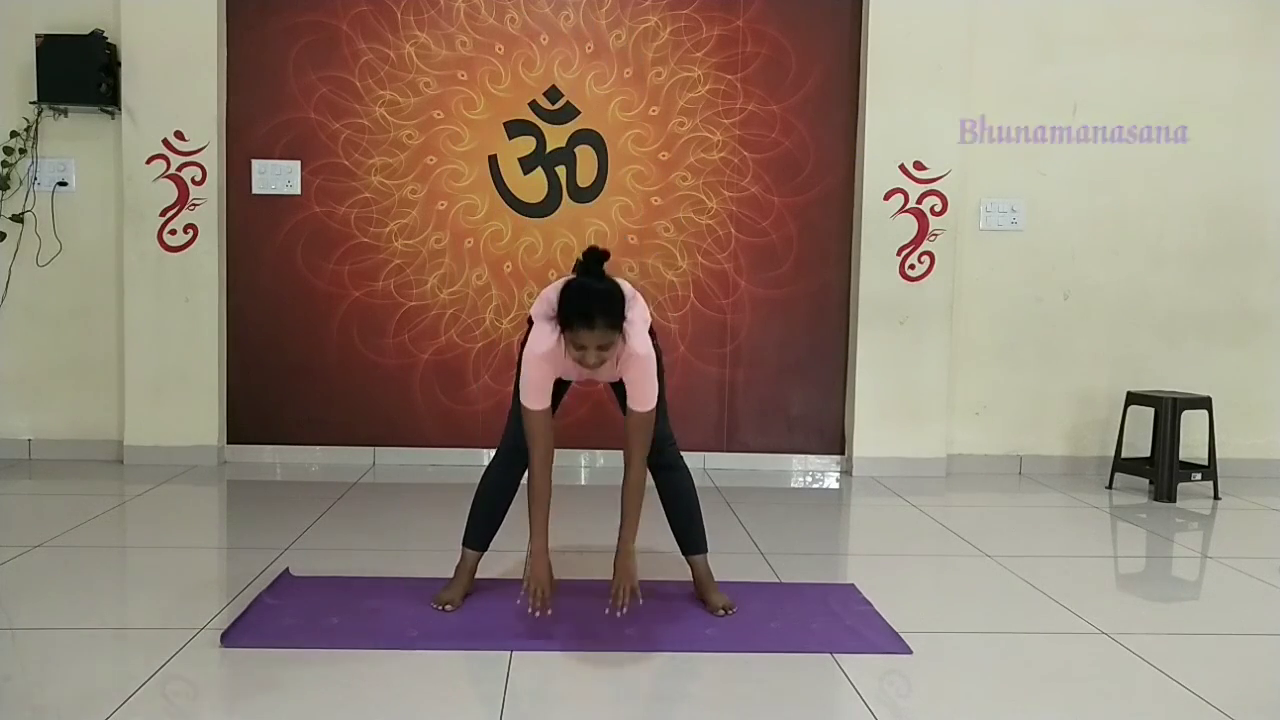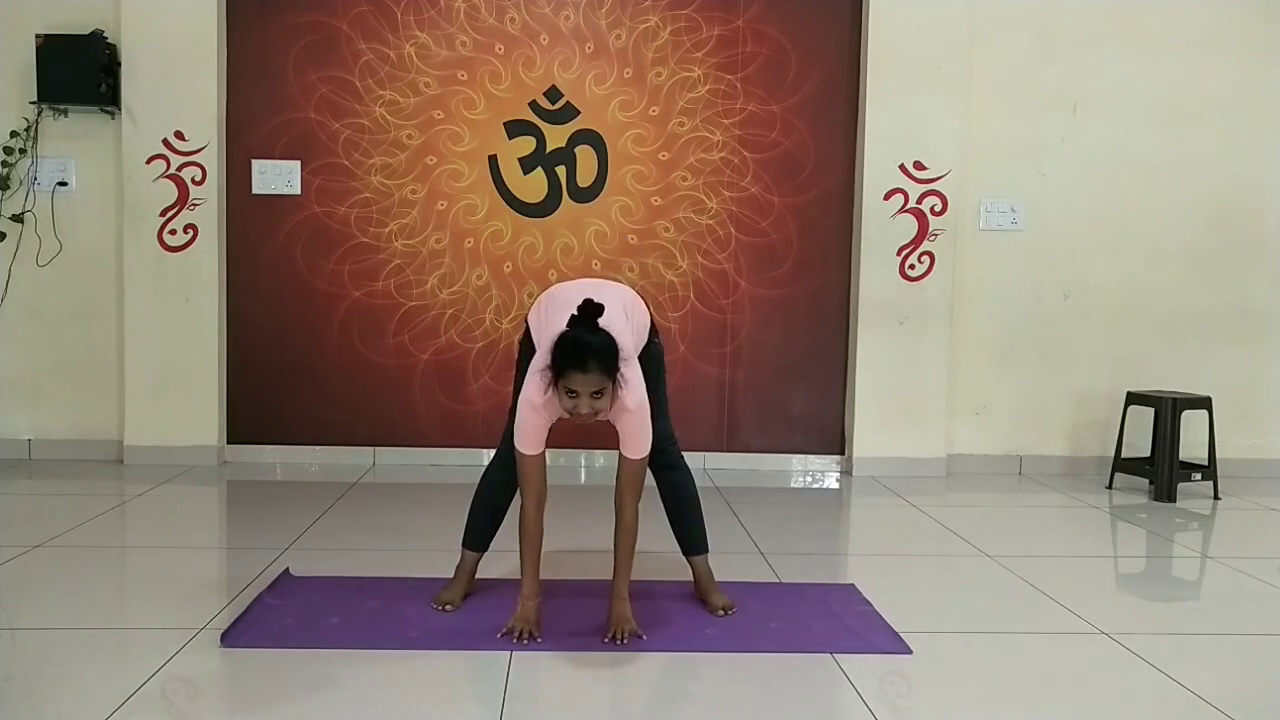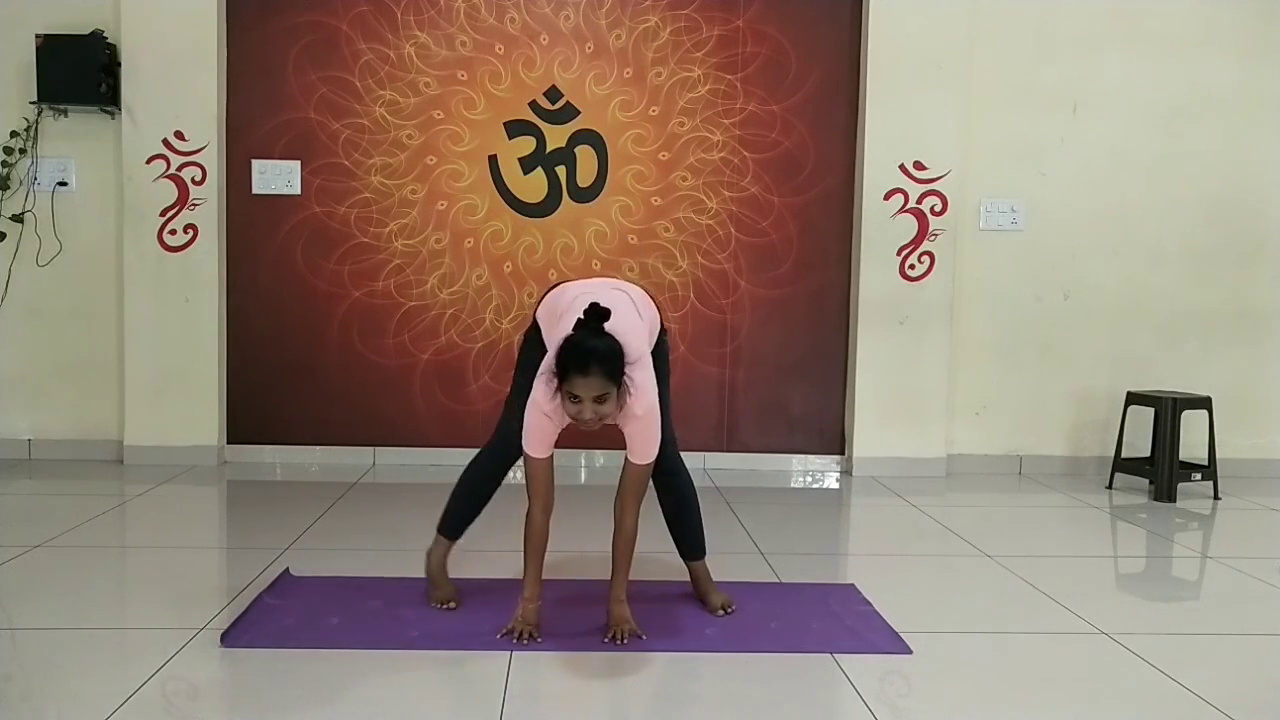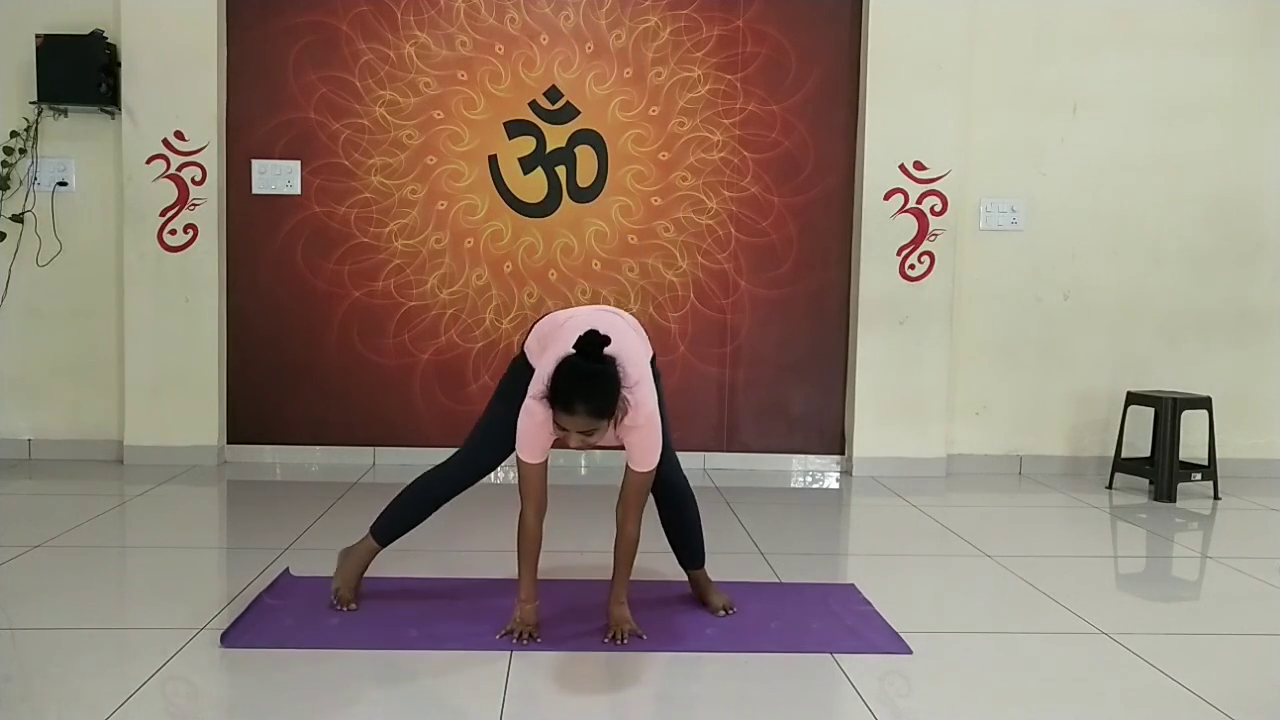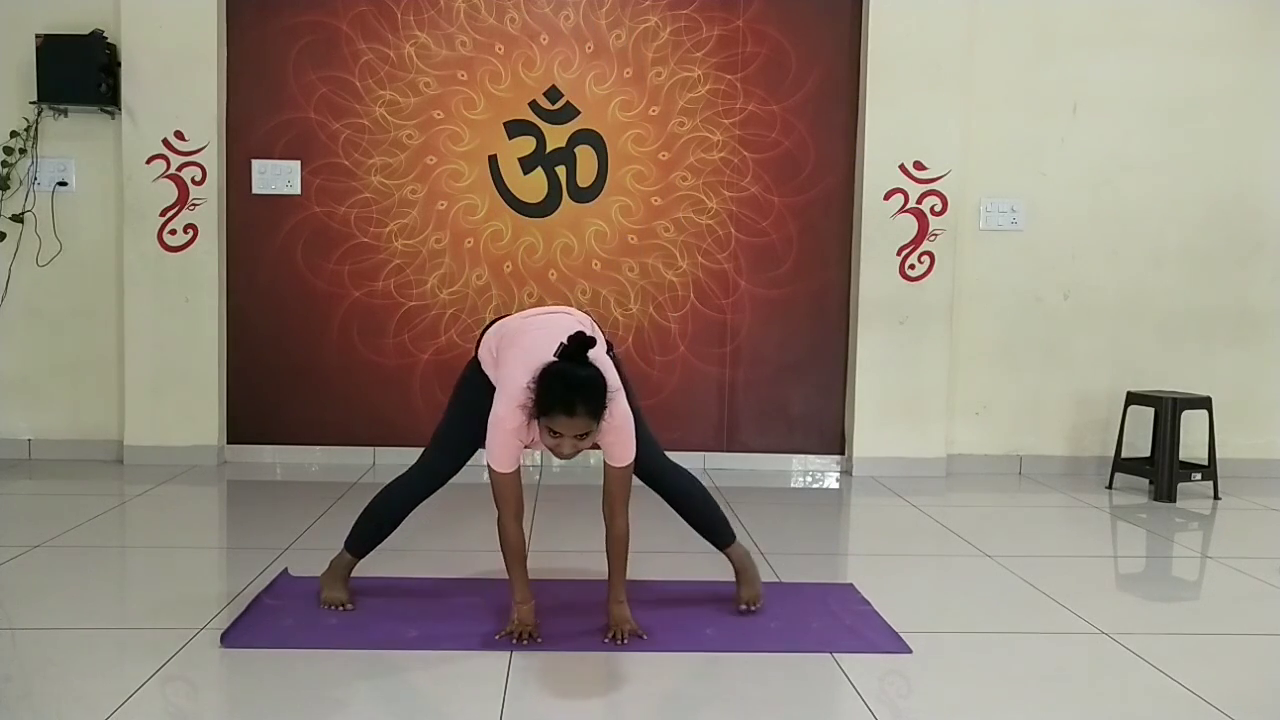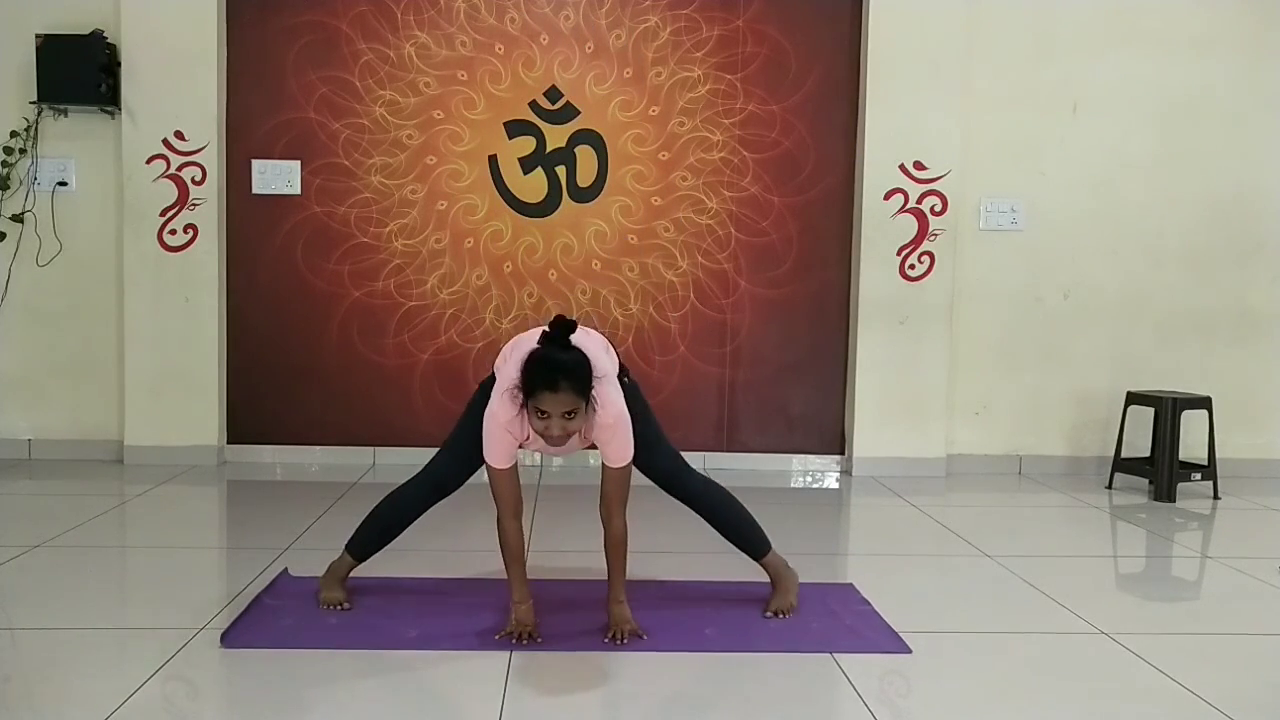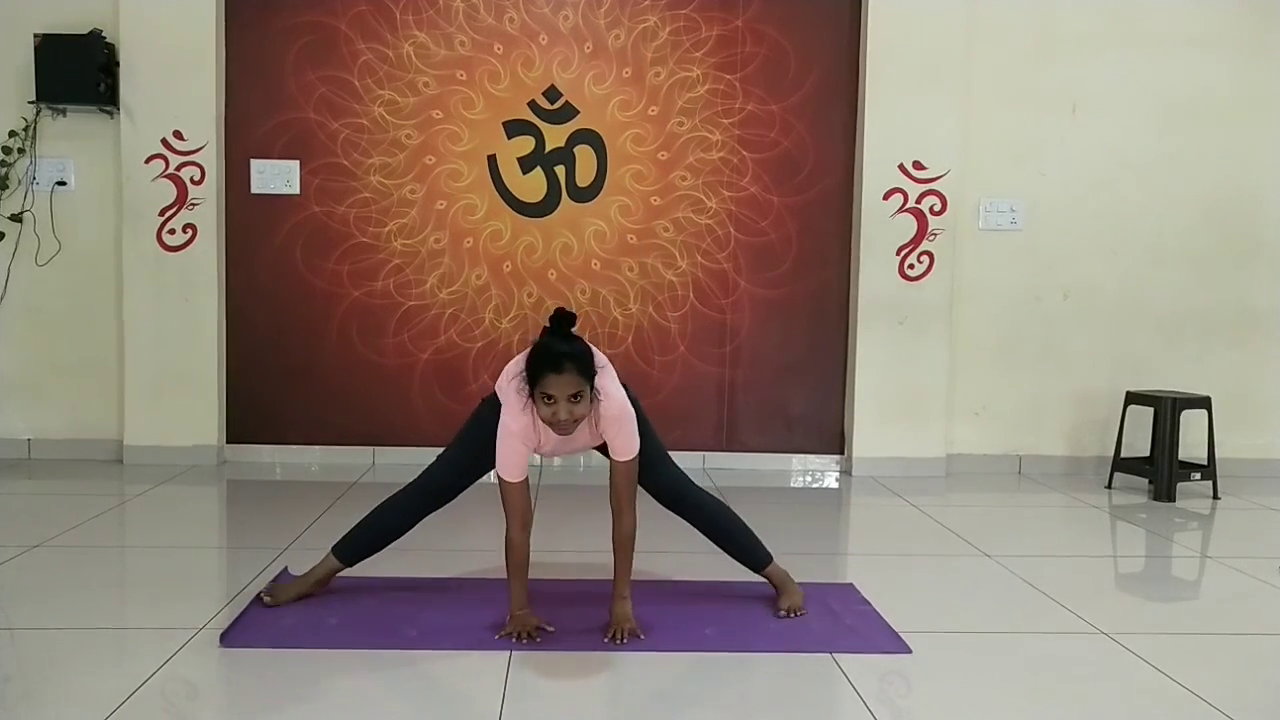
dt=0.3s
person 1, frame 1
left shoulder: (638, 347)
right shoulder: (541, 347)
left elbow: (637, 459)
right elbow: (539, 459)
left wrist: (626, 552)
right wrist: (538, 551)
left hip: (625, 337)
left knee: (663, 450)
right knee: (515, 448)
left ankle: (702, 574)
right ankle: (465, 570)
person 1, frame 2
left shoulder: (631, 394)
right shoulder: (537, 391)
left elbow: (627, 504)
right elbow: (532, 502)
left wrist: (621, 599)
right wrist: (528, 597)
right hip: (548, 315)
left knee: (663, 452)
right knee: (511, 456)
left ankle: (703, 576)
right ankle: (465, 572)
person 1, frame 3
left shoulder: (639, 397)
right shoulder: (546, 395)
left elbow: (628, 507)
right elbow: (539, 505)
left wrist: (618, 600)
right wrist: (529, 599)
left hip: (639, 317)
right hip: (555, 315)
left knee: (666, 460)
right knee: (504, 446)
left ankle: (701, 576)
right ankle: (439, 552)
person 1, frame 4
left shoulder: (641, 411)
right shoulder: (539, 406)
left elbow: (630, 516)
right elbow: (532, 511)
left wrist: (618, 602)
right wrist: (526, 601)
left hip: (631, 345)
right hip: (547, 345)
left knee: (664, 474)
right knee: (469, 464)
left ankle: (699, 580)
right ankle: (361, 553)
person 1, frame 5
left shoulder: (615, 411)
right shoulder: (510, 412)
left elbow: (617, 512)
right elbow: (510, 516)
left wrist: (618, 601)
right wrist: (523, 602)
right hip: (498, 349)
left knee: (656, 467)
right knee: (429, 473)
left ankle: (739, 559)
right ankle: (340, 566)
person 1, frame 6
left shoulder: (610, 407)
right shoulder: (503, 407)
left elbow: (614, 516)
right elbow: (509, 516)
left wrist: (618, 602)
right wrist: (520, 602)
left hip: (600, 359)
right hip: (512, 363)
left knee: (679, 477)
right knee: (436, 480)
left ankle: (779, 569)
right ankle: (339, 570)
person 1, frame 7
left shoulder: (613, 405)
right shoulder: (517, 411)
left elbow: (625, 508)
right elbow: (517, 522)
left wrist: (623, 598)
right wrist: (518, 606)
left hip: (599, 400)
right hip: (512, 402)
left knee: (676, 490)
right knee: (431, 490)
left ankle: (780, 579)
right ankle: (318, 574)
